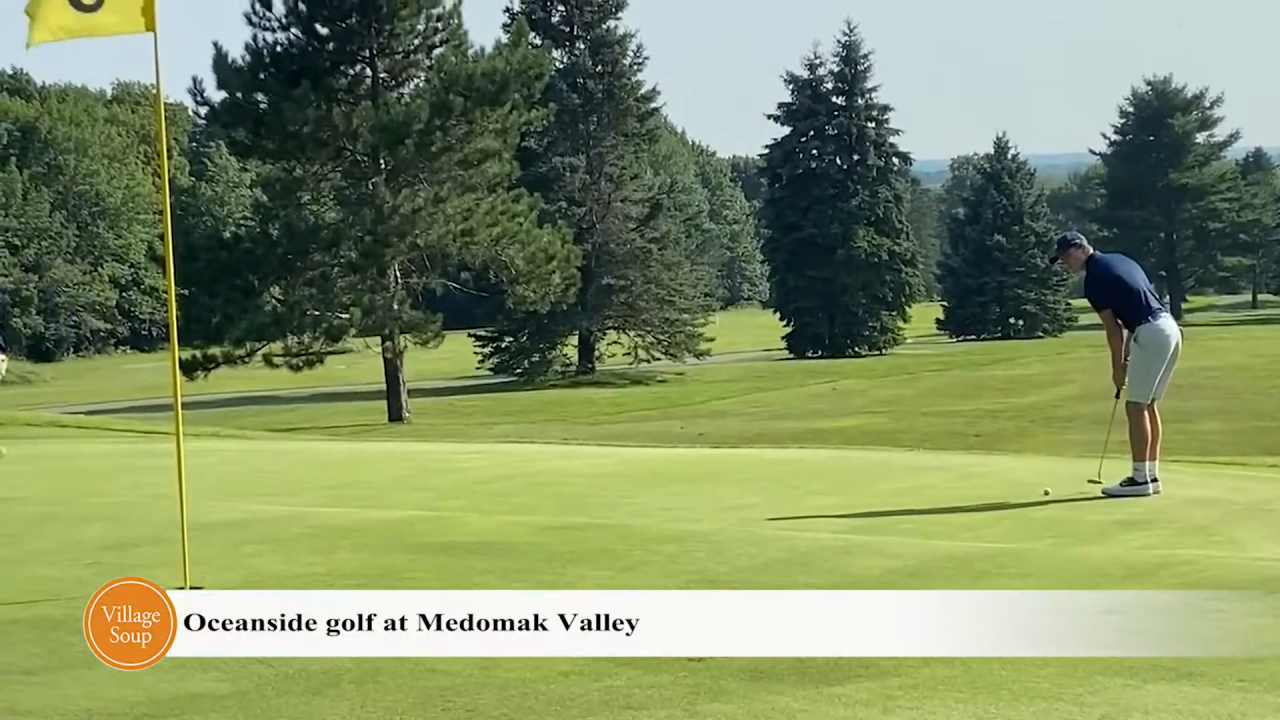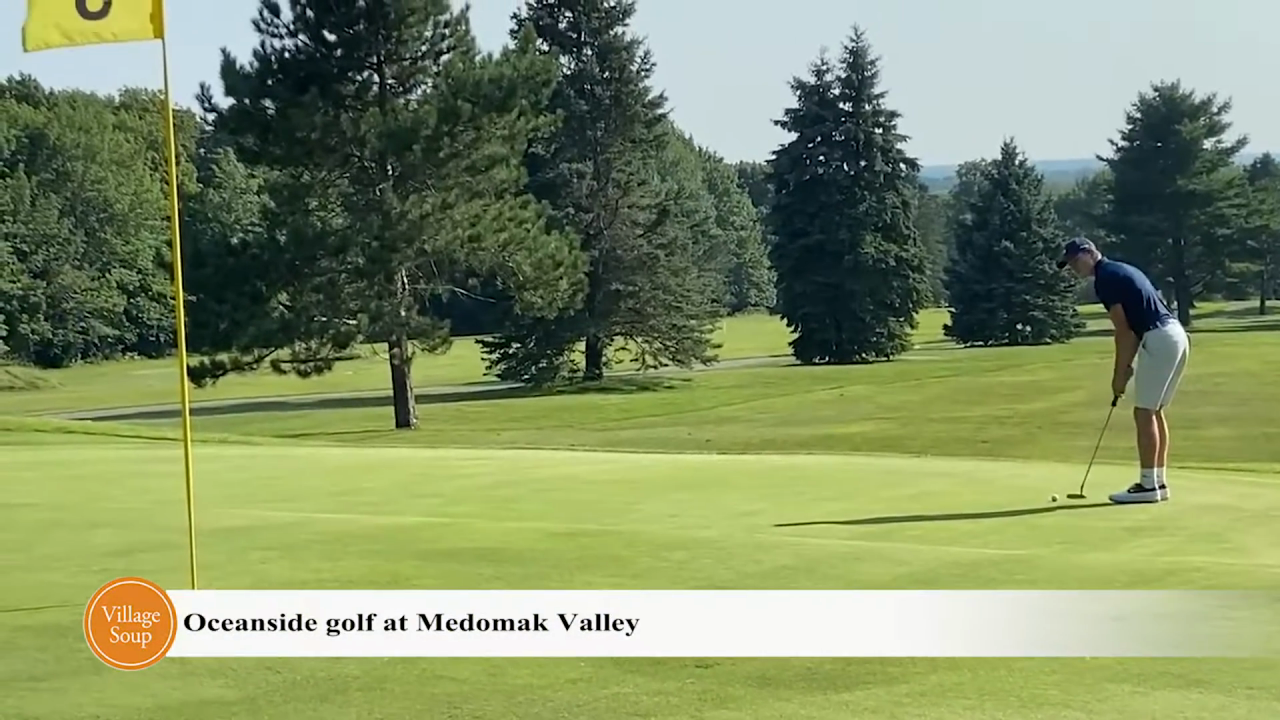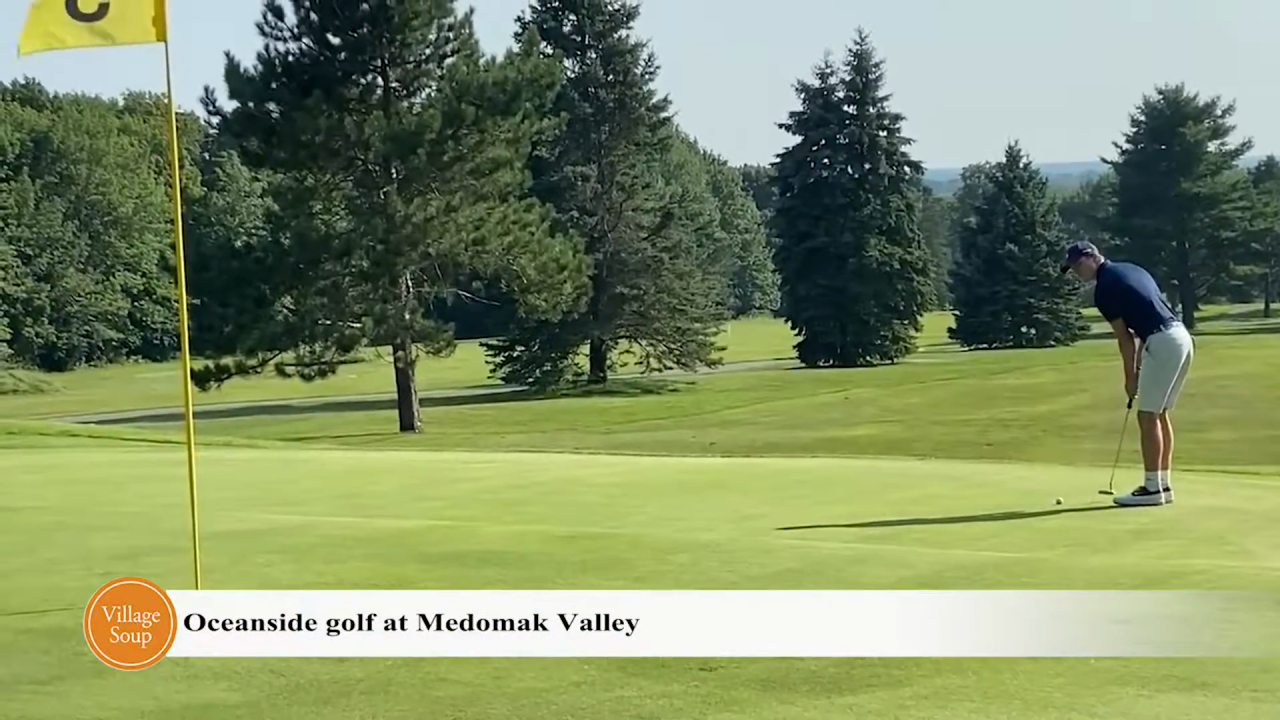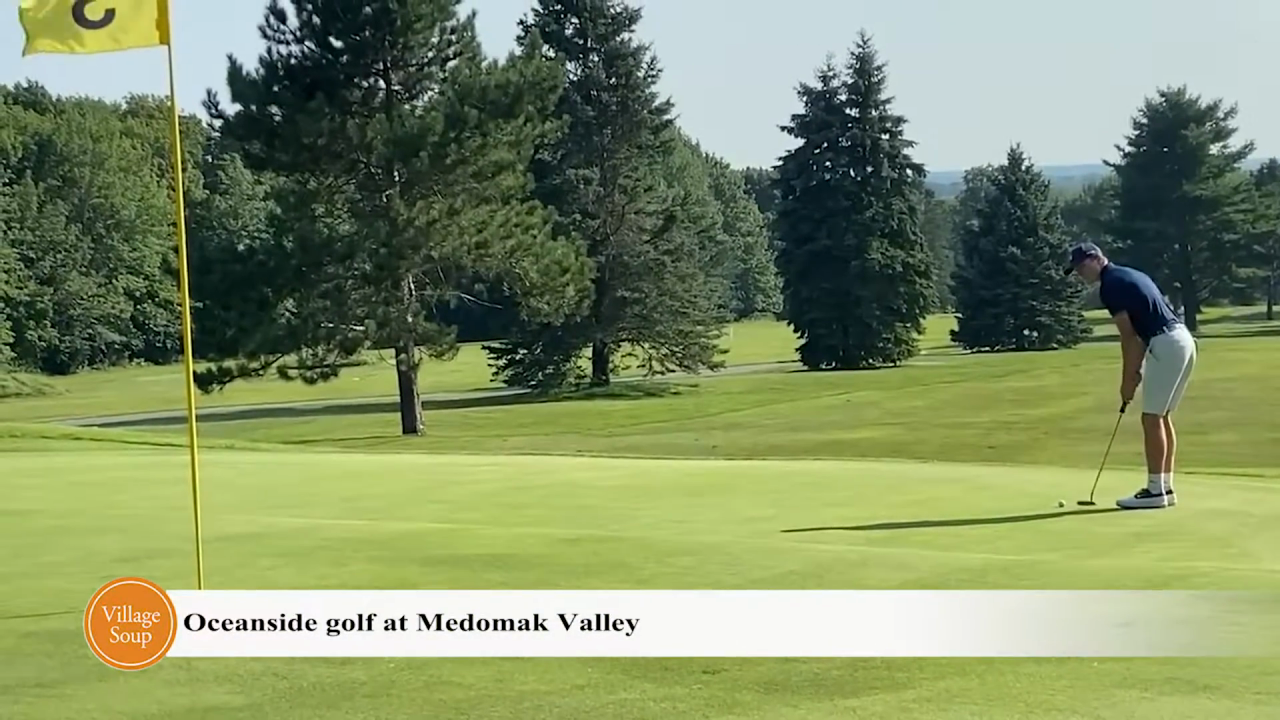
dt=0.5s
person 1, frame 1
left shoulder: (1094, 277)
right shoulder: (1117, 260)
left elbow: (1113, 328)
left wrist: (1117, 367)
right wrist: (1126, 359)
left hip: (1151, 334)
right hip: (1168, 329)
left knee: (1136, 406)
right knee: (1148, 405)
left ankle: (1140, 478)
right ankle: (1150, 475)
person 1, frame 2
left shoulder: (1105, 279)
right shoulder: (1119, 271)
left elbow: (1123, 330)
left wrist: (1119, 373)
right wrist: (1127, 366)
left hip: (1160, 340)
right hip: (1175, 336)
left knee: (1144, 413)
right knee: (1154, 411)
left ankle: (1148, 485)
right ankle: (1158, 482)
person 1, frame 3
left shoulder: (1105, 287)
right shoulder: (1128, 269)
left elbow: (1125, 338)
left wrist: (1130, 377)
right wrist: (1139, 365)
left hip: (1163, 343)
right hip: (1179, 337)
left knee: (1148, 416)
right knee: (1159, 414)
left ankle: (1153, 488)
right ankle: (1163, 484)
person 1, frame 4
left shoulder: (1110, 285)
right shoulder: (1127, 275)
left elbow: (1129, 336)
left wrist: (1127, 380)
right wrist: (1137, 371)
left hip: (1166, 345)
right hip: (1182, 340)
left knee: (1152, 418)
right knee: (1161, 416)
left ankle: (1155, 490)
right ankle: (1165, 487)
